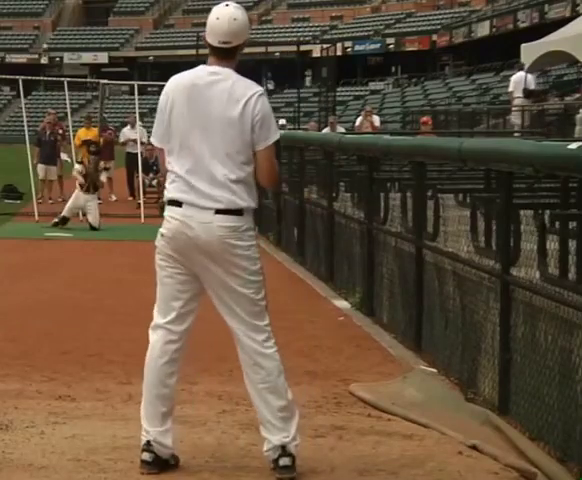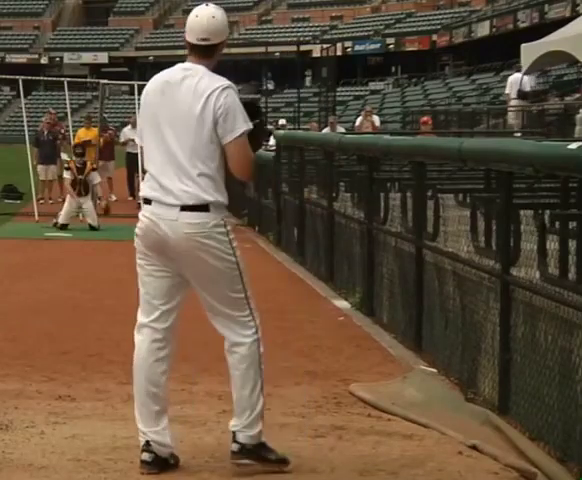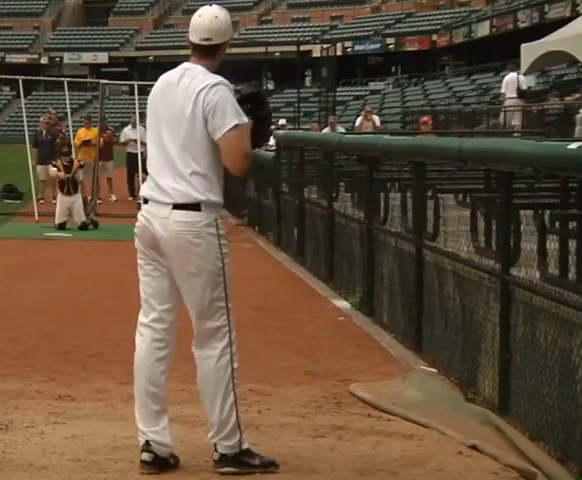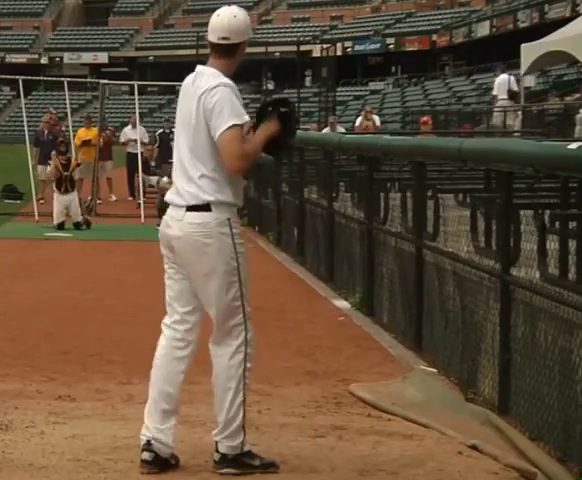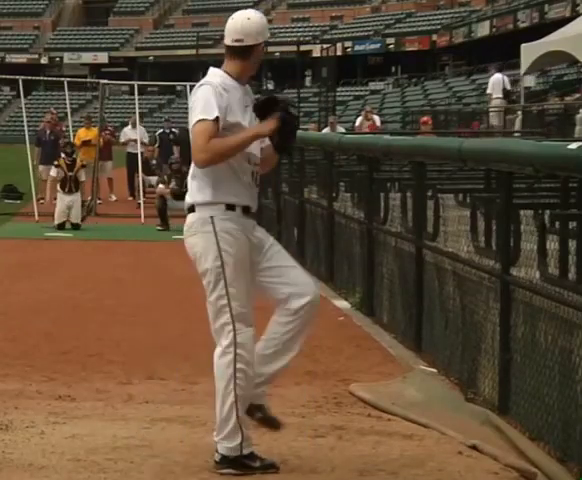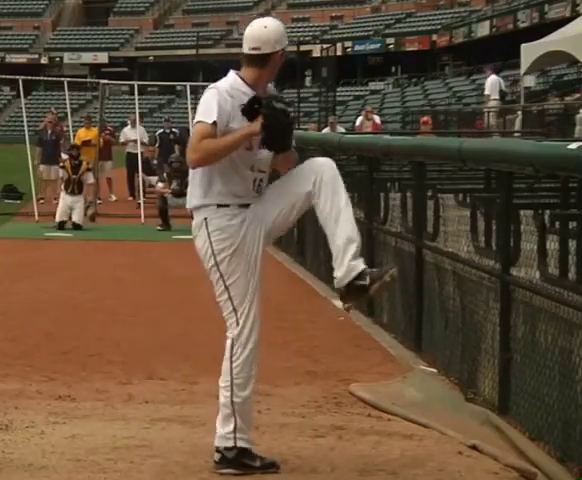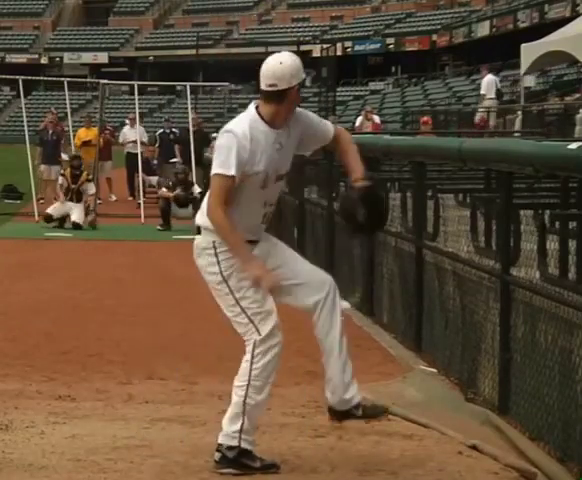
dt=0.3s
person 1, frame 1
left shoulder: (174, 87)
right shoulder: (251, 95)
left elbow: (164, 160)
right elbow: (268, 178)
left hip: (178, 220)
right hip: (228, 226)
left knee: (165, 333)
right knee: (255, 337)
person 1, frame 2
left shoulder: (153, 86)
right shoulder: (220, 91)
right elbow: (243, 169)
right wrist: (245, 132)
left hip: (152, 218)
right hip: (200, 222)
left knee: (152, 331)
right knee: (239, 329)
left ankle: (153, 445)
right ankle: (247, 437)
person 1, frame 3
left shoulder: (161, 84)
right shoulder: (214, 88)
right elbow: (238, 164)
right wrist: (246, 128)
left hip: (151, 217)
right hip: (193, 222)
left knee: (152, 331)
right knee: (213, 338)
person 1, frame 4
left shoulder: (194, 83)
right shoulder: (220, 90)
right elbow: (234, 162)
left wrist: (259, 135)
right wrist: (266, 131)
left hip: (178, 220)
right hip: (210, 222)
left knee: (178, 332)
right knee: (230, 335)
left ankle: (156, 440)
person 1, frame 5
left shoulder: (243, 92)
right shoulder: (212, 88)
left elbow: (263, 164)
right elbow: (201, 154)
left wrist: (268, 141)
right wrist: (257, 131)
left hip: (240, 222)
right hip: (215, 224)
left knee: (303, 295)
right knee: (234, 336)
left ankle: (250, 392)
right ankle: (231, 450)
person 1, frame 6
left shoulder: (267, 99)
right shoulder: (220, 94)
left elbow: (285, 165)
right elbow: (195, 155)
left wrist: (281, 139)
right wrist: (250, 133)
left hip: (255, 212)
right hip: (221, 223)
left knee: (321, 170)
right knee: (244, 330)
left ankle: (351, 277)
right ankle: (231, 448)
person 1, frame 7
left shoulder: (297, 122)
right shoulder: (237, 134)
left elbow: (340, 136)
right elbow: (217, 209)
left wrist: (357, 178)
right wrist: (250, 265)
left hip: (255, 241)
right hip: (222, 249)
left knee: (322, 289)
right knee: (265, 338)
left ankle: (342, 398)
